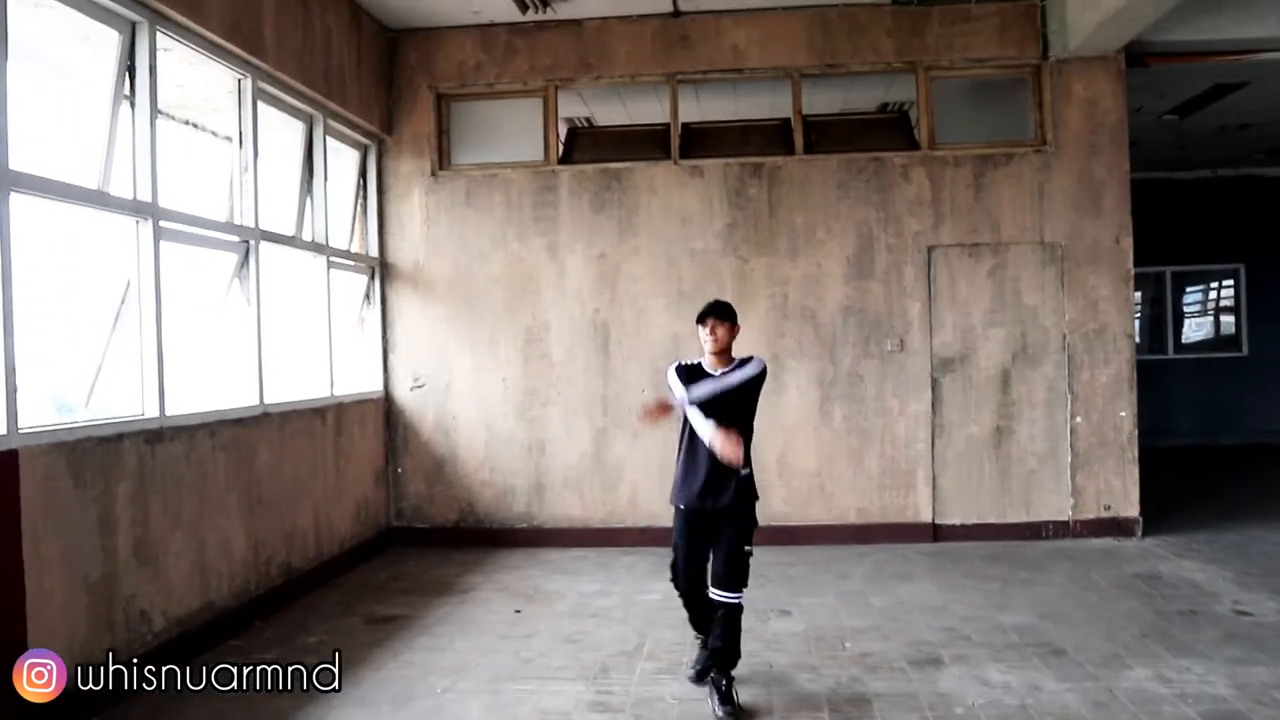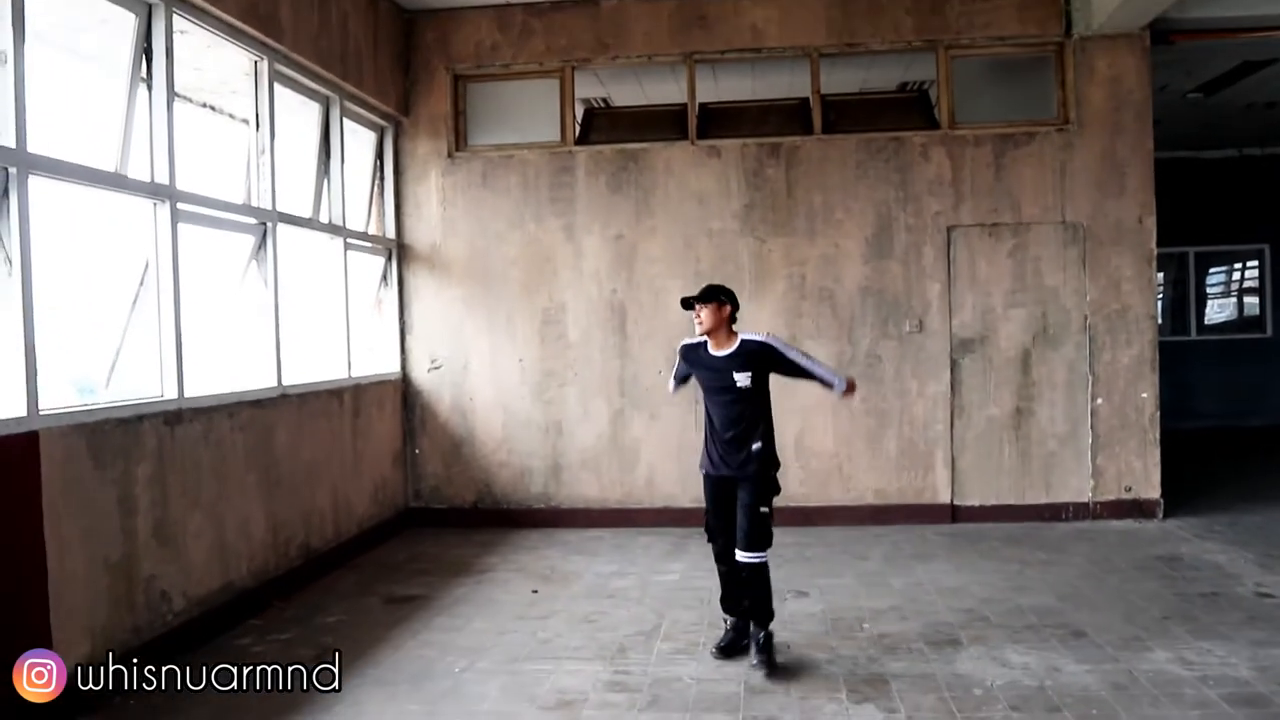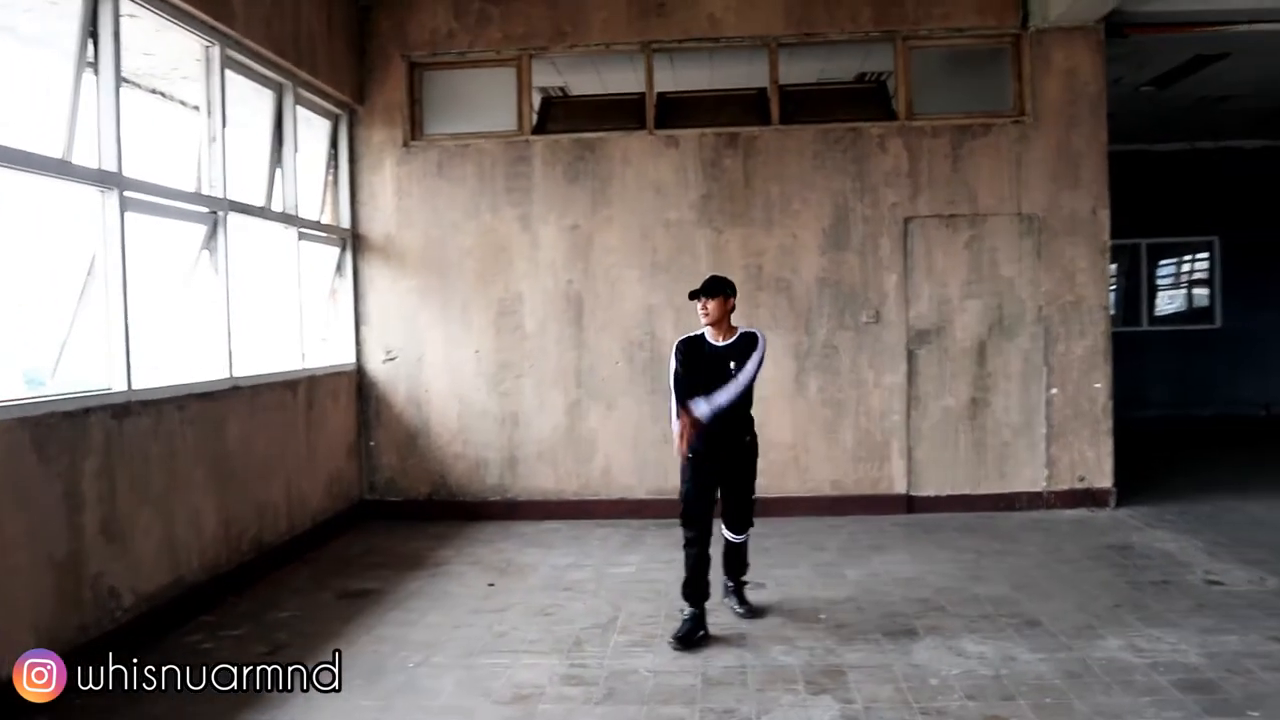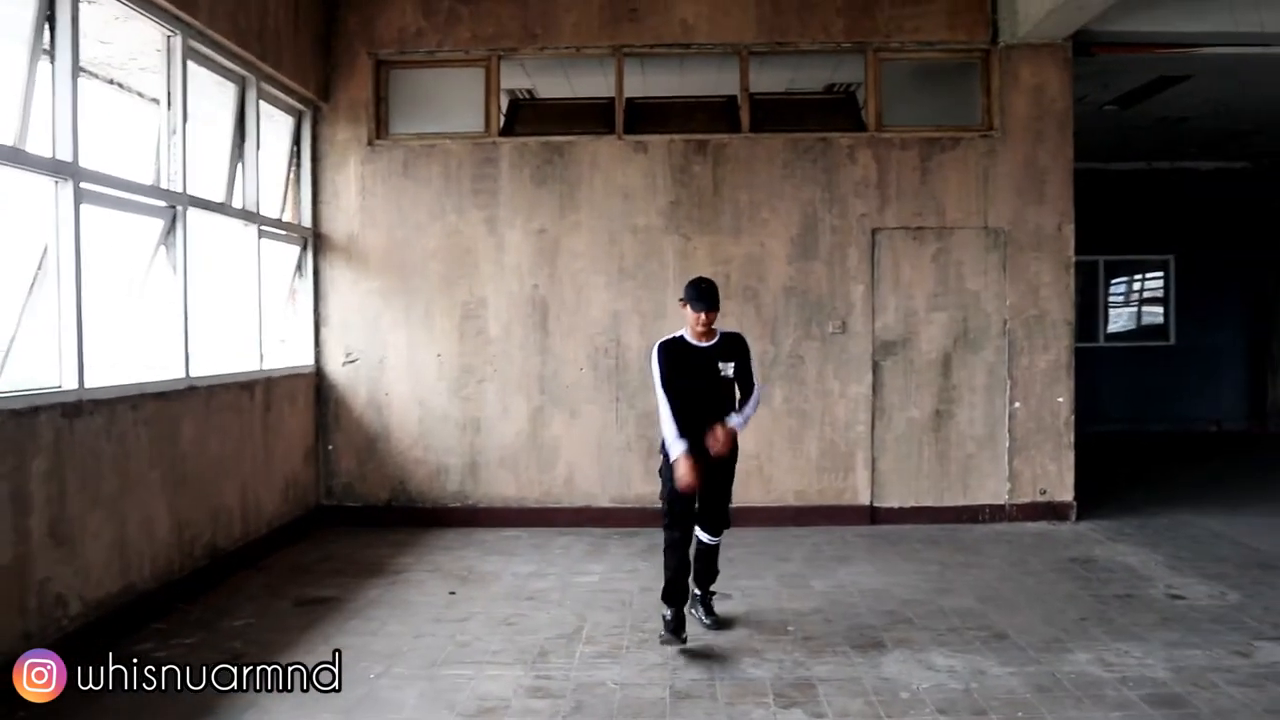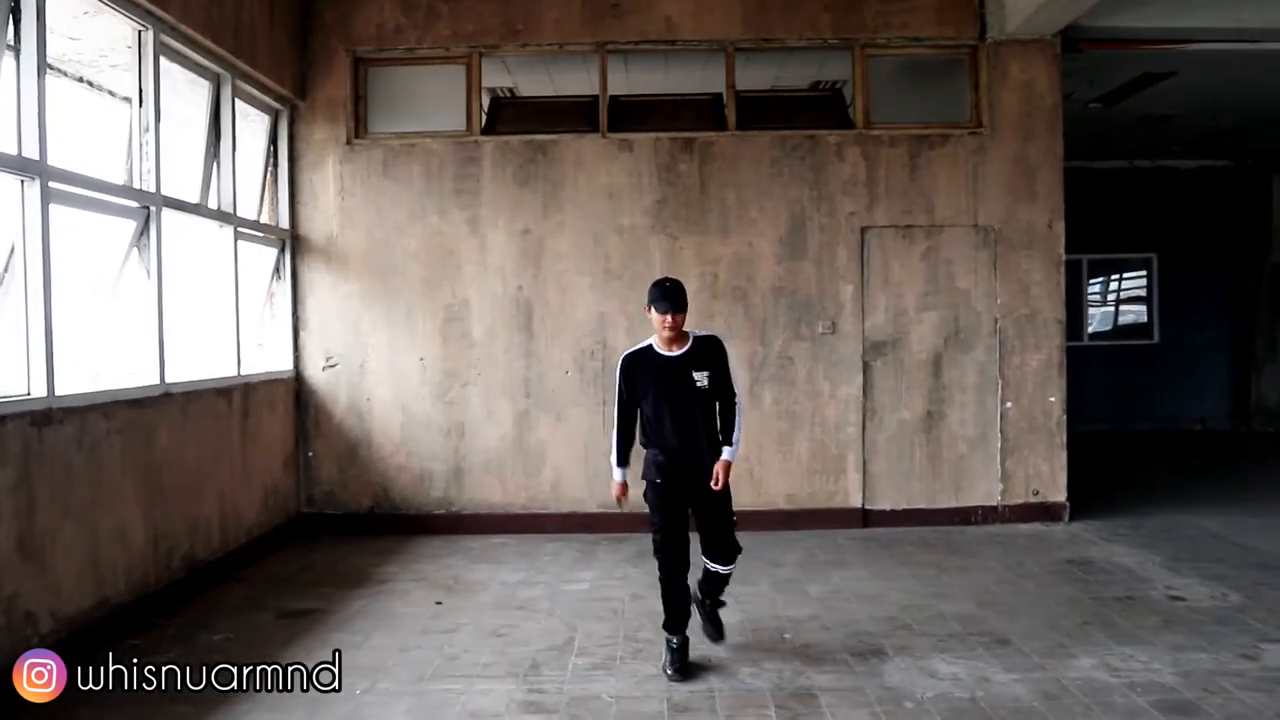
dt=0.5s
person 1, frame 1
left shoulder: (752, 369)
right shoulder: (681, 371)
left elbow: (718, 387)
right elbow: (689, 402)
left wrist: (672, 404)
right wrist: (714, 432)
left hip: (734, 495)
right hip: (690, 494)
left knee: (727, 588)
right knee: (686, 580)
left ankle: (721, 675)
right ankle: (707, 642)
person 1, frame 2
left shoulder: (760, 348)
right shoulder: (691, 352)
left elbow: (804, 365)
left wrist: (840, 383)
right wrist: (673, 382)
left hip: (754, 465)
right hip: (715, 467)
left knee: (751, 549)
right knee: (723, 550)
left ankle: (761, 631)
right ankle: (736, 623)
person 1, frame 3
left shoulder: (752, 342)
right shoulder: (686, 347)
left elbow: (738, 387)
right elbow: (677, 395)
left wrist: (698, 414)
right wrist: (679, 430)
left hip: (739, 449)
right hip: (700, 452)
left knee: (738, 526)
right knee: (696, 533)
left ankle: (734, 586)
right ankle: (695, 614)
person 1, frame 4
left shoulder: (735, 344)
right shoulder: (667, 349)
left elbow: (752, 393)
right elbow: (666, 404)
left wrist: (730, 427)
right wrist: (680, 455)
left hip: (721, 451)
right hip: (682, 452)
left knee: (712, 527)
right knee: (677, 532)
left ankle: (702, 595)
right ankle: (673, 612)
person 1, frame 5
left shoulder: (710, 349)
right shoulder: (633, 362)
left elbow: (730, 402)
right elbow: (624, 418)
left wrist: (727, 455)
right wrist: (620, 473)
left hip: (709, 469)
right hip: (663, 474)
left knee: (723, 552)
right knee: (671, 561)
left ankle: (707, 600)
right ankle: (675, 639)
